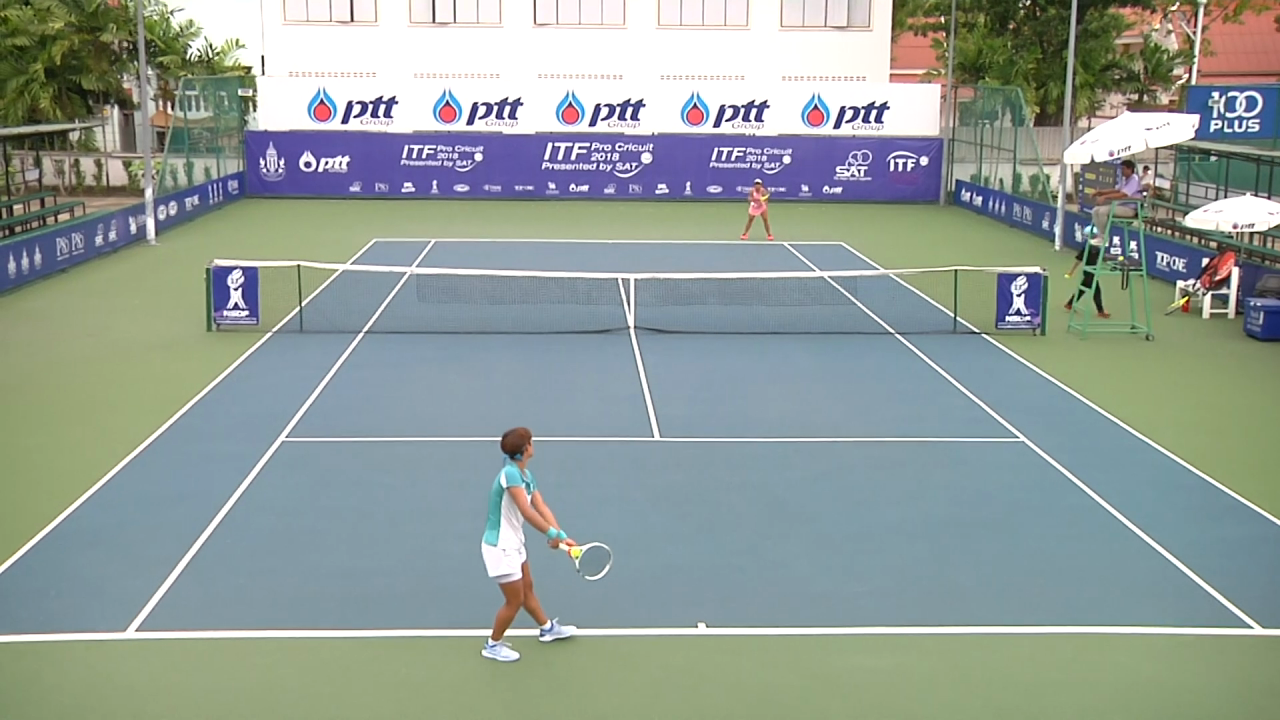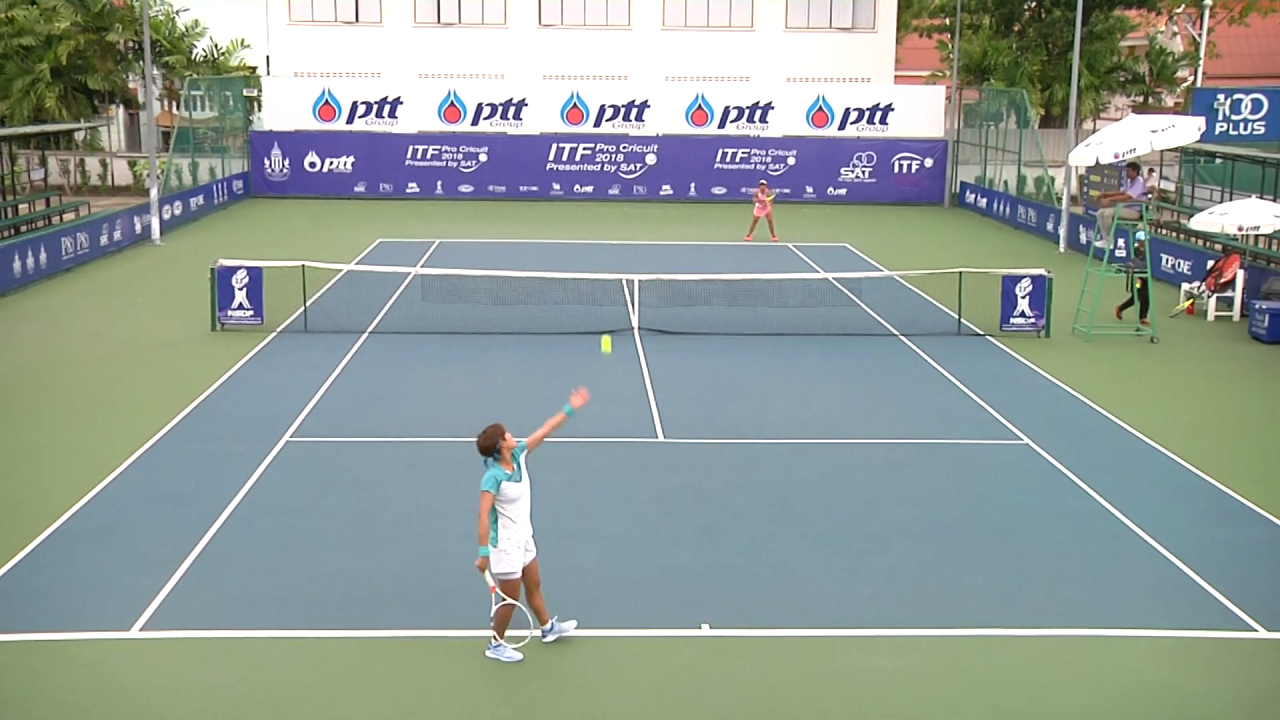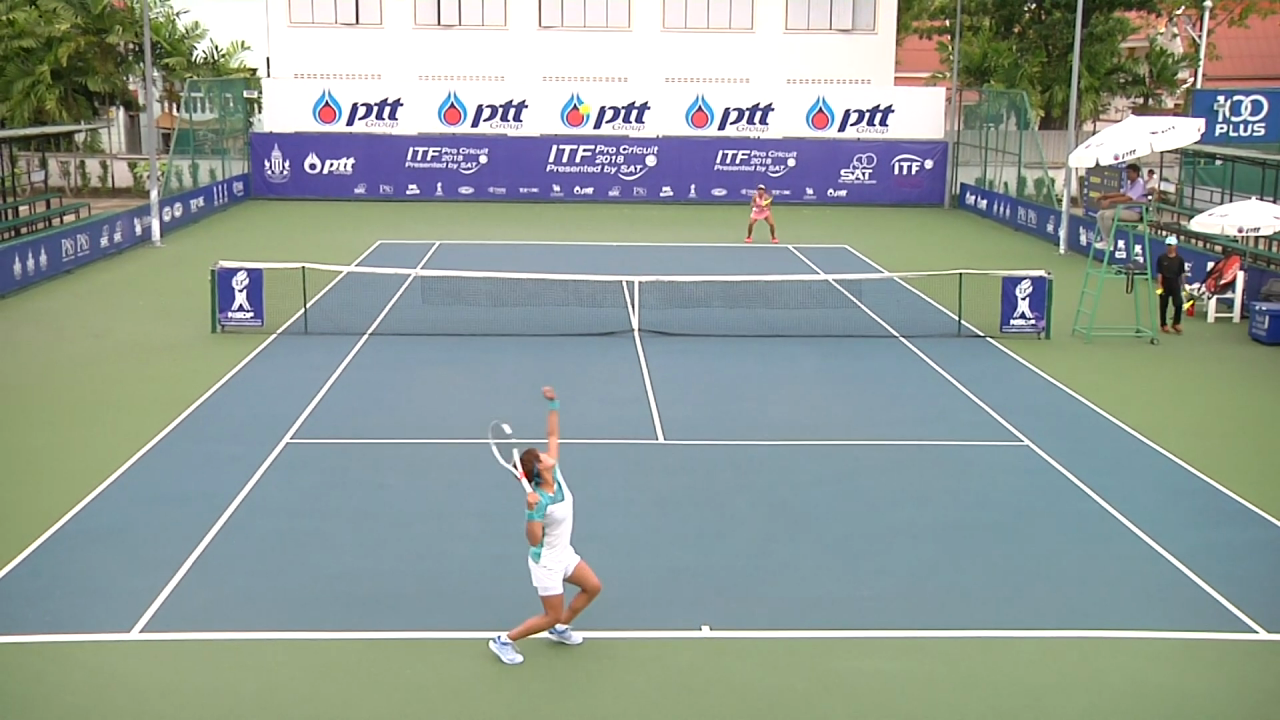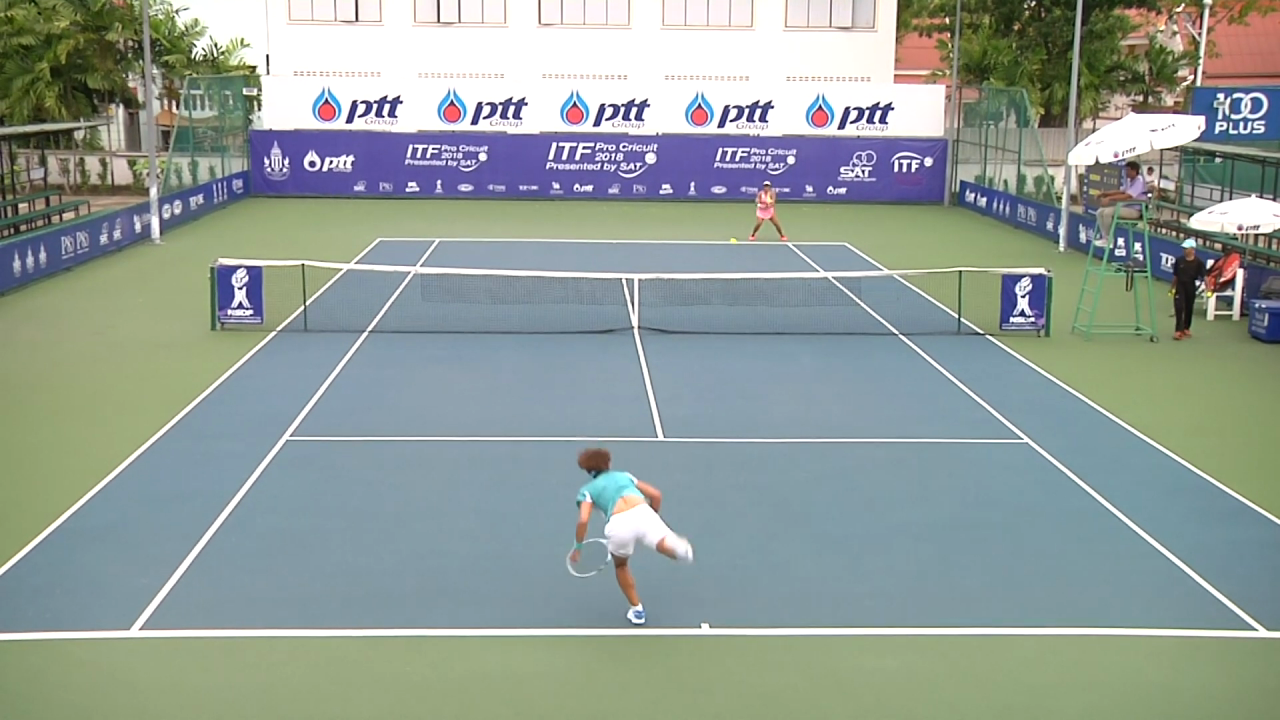
dt=0.7s
person 1, frame 1
left shoulder: (526, 475)
right shoulder: (509, 474)
left elbow: (542, 508)
right elbow: (527, 512)
left wrist: (561, 535)
right wrist: (552, 534)
left hip: (513, 544)
right hip: (500, 547)
left knee: (527, 589)
right knee: (514, 600)
left ankle: (547, 628)
right ankle: (493, 645)
person 1, frame 2
left shoulder: (519, 459)
right shoulder: (492, 478)
left elbow: (543, 432)
right elbow: (483, 517)
left wrist: (570, 409)
right wrist: (484, 553)
left hip: (524, 541)
right hip: (505, 547)
left knee: (534, 585)
right knee: (510, 598)
left ankle: (548, 628)
right ankle: (496, 645)
person 1, frame 3
left shoulder: (554, 475)
right shoulder: (539, 499)
left elbow: (552, 435)
right elbow: (534, 540)
left wrist: (553, 405)
right wrist: (531, 512)
left hip: (564, 554)
right hip: (546, 562)
left knee: (593, 587)
right knee: (551, 616)
left ankle: (561, 629)
right ankle: (504, 641)
person 1, frame 4
left shoulder: (588, 489)
right shoulder: (625, 476)
left elbow: (584, 520)
right elbow: (656, 495)
left wrist: (578, 546)
right wrist: (654, 515)
left hip: (619, 526)
right hip: (643, 515)
left knee: (620, 565)
right knee: (676, 550)
left ankle: (637, 610)
right ankle: (678, 546)
